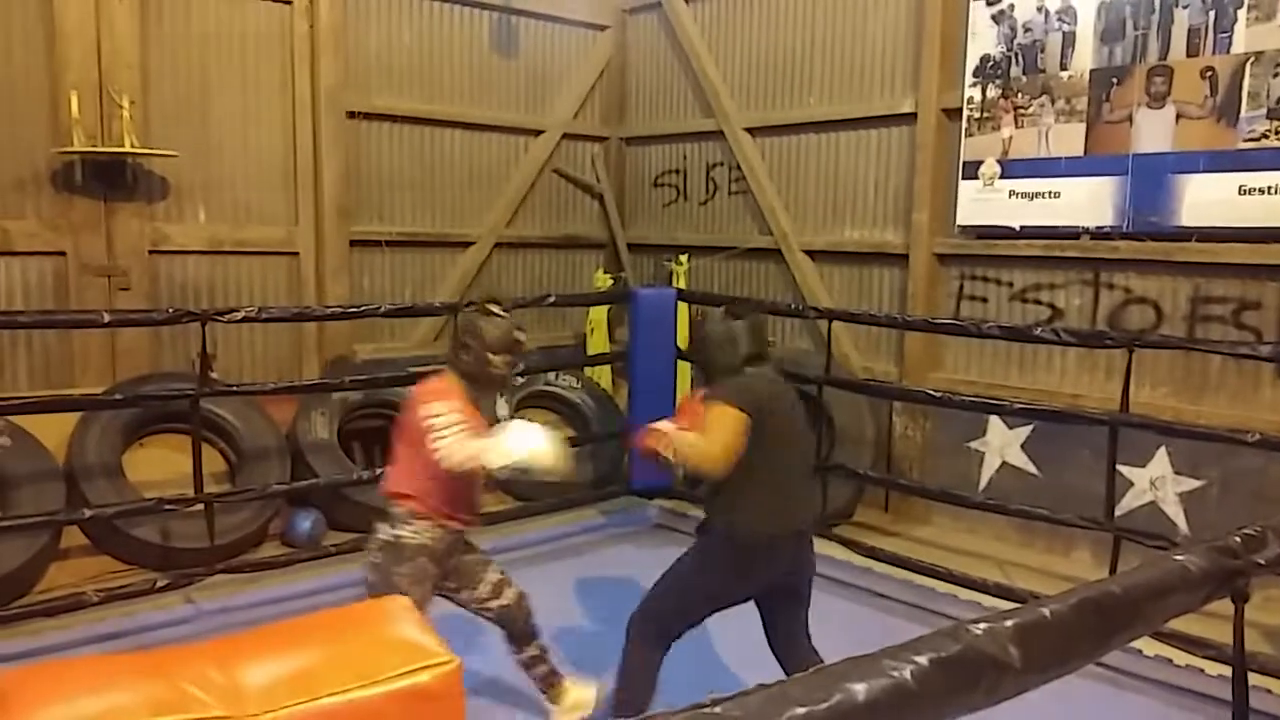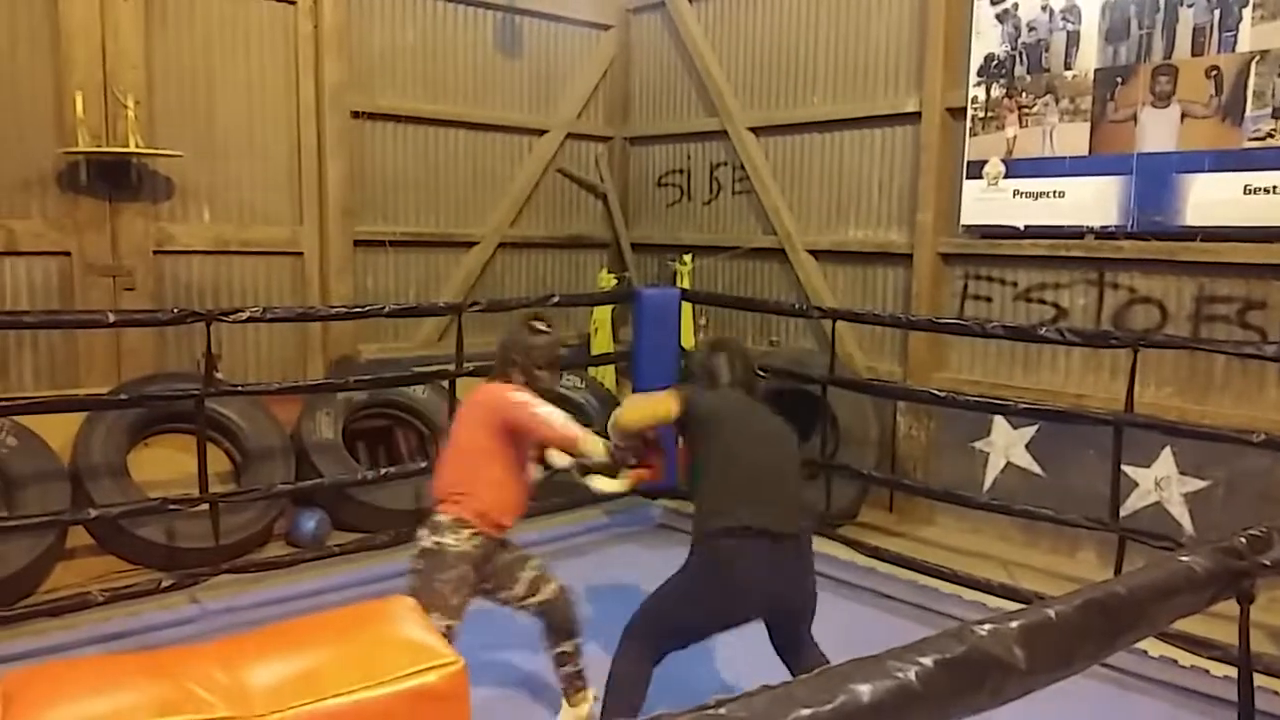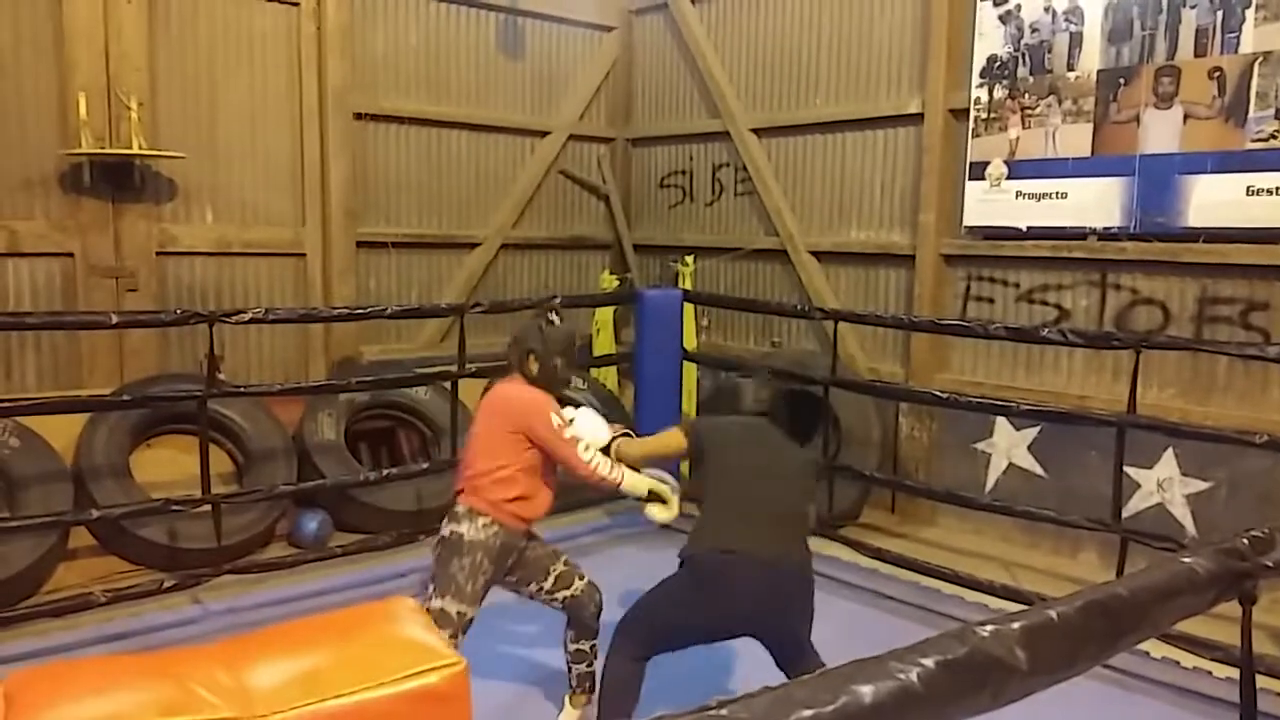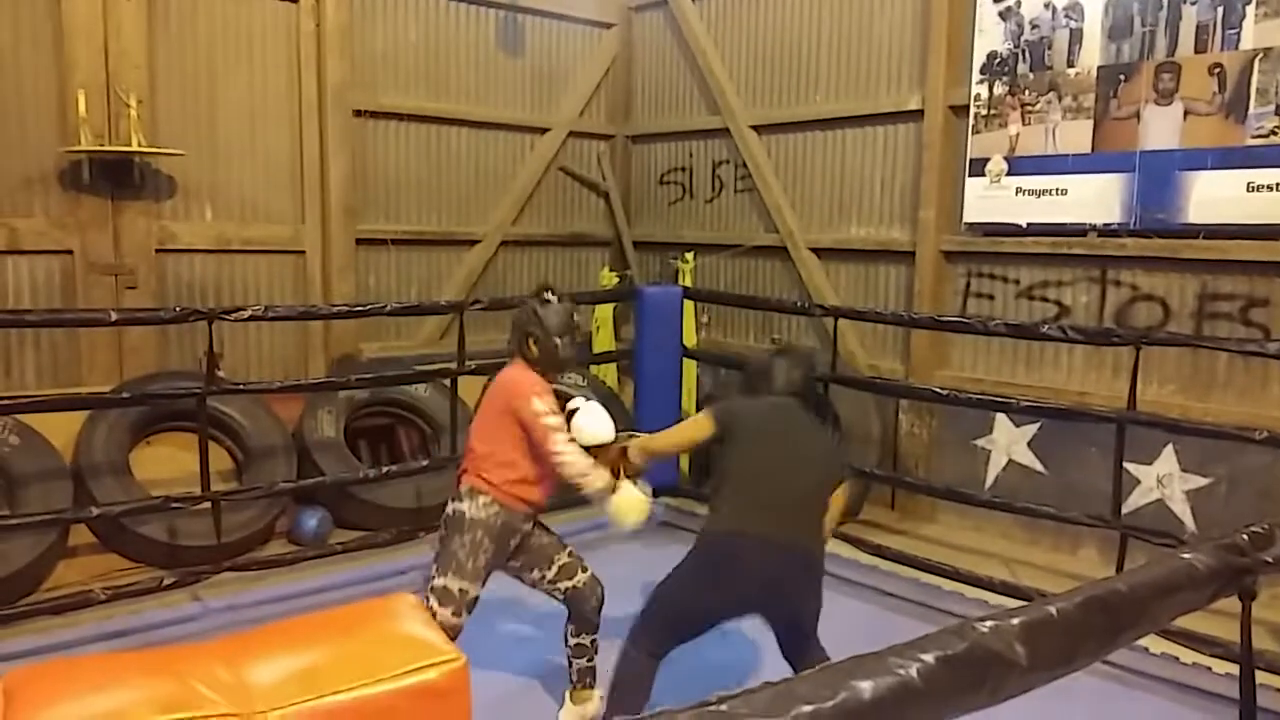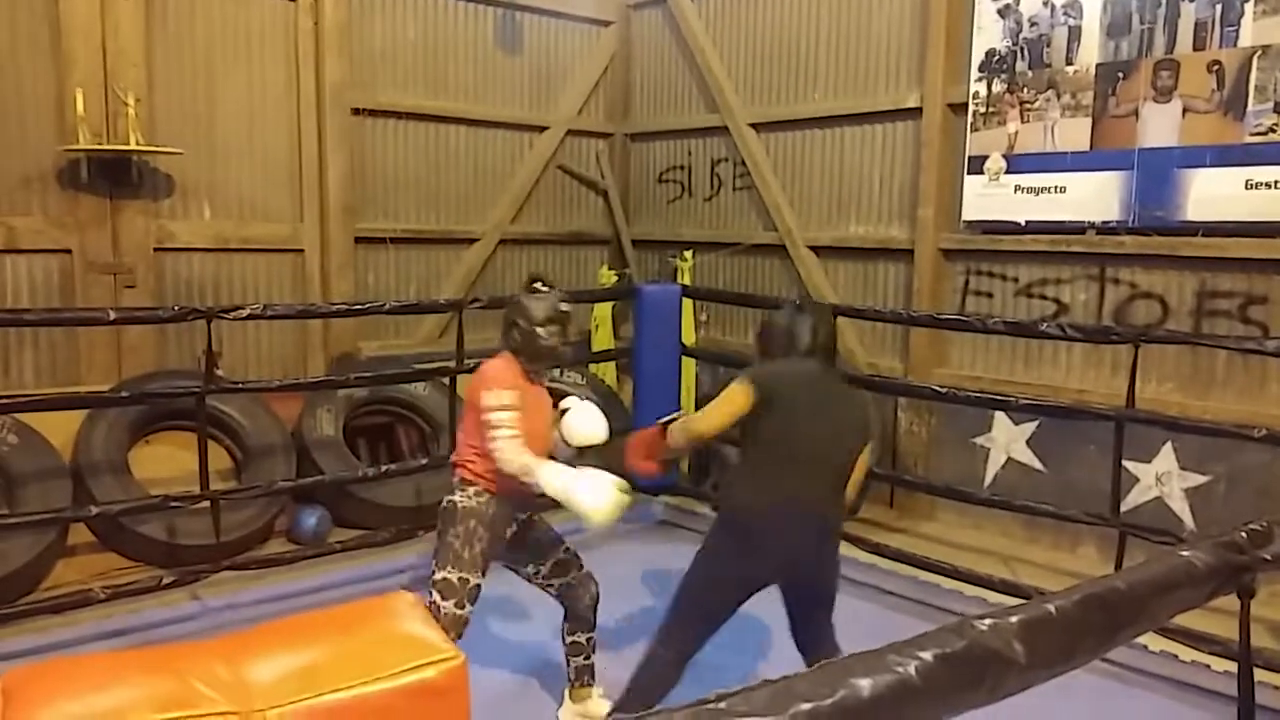
dt=0.1s
person 1, frame 1
left shoulder: (470, 398)
right shoulder: (434, 395)
right elbow: (453, 456)
left wrist: (493, 454)
right wrist: (499, 449)
left hip: (449, 540)
right hip: (410, 540)
left knee: (515, 609)
person 1, frame 2
left shoulder: (501, 404)
right shoulder: (504, 399)
right elbow: (559, 429)
left wrist: (547, 456)
right wrist: (607, 452)
left hip: (489, 544)
right hip: (451, 545)
left knee: (558, 605)
person 1, frame 3
left shoulder: (510, 399)
right shoulder: (527, 403)
right elbow: (585, 463)
left wrist: (573, 435)
right wrist: (644, 483)
left hip: (514, 537)
right hip: (475, 536)
left knee: (586, 602)
person 1, frame 4
left shoulder: (528, 385)
right shoulder: (524, 385)
right elbow: (563, 457)
left wrist: (574, 421)
right wrist: (614, 489)
left hip: (521, 523)
right hip: (480, 517)
left knee: (588, 594)
right knee: (441, 626)
person 1, frame 5
left shoulder: (533, 380)
right shoulder: (497, 376)
right elbow: (509, 455)
right wrist: (569, 483)
left hip: (520, 515)
right hip: (475, 509)
left knee: (582, 591)
right knee: (444, 623)
person 2, frame 1
left shoulder: (738, 390)
right shoulder: (781, 393)
left elbow: (711, 460)
left wrist: (672, 438)
right wrist: (696, 434)
left hip: (741, 546)
right hip: (794, 546)
left knee: (645, 634)
right knee: (796, 651)
person 2, frame 2
left shoulder: (699, 403)
right shoulder: (779, 428)
left elbow: (628, 420)
left wrist: (618, 429)
left hip: (728, 559)
right hip: (793, 563)
left knee: (638, 644)
right knee: (800, 651)
person 2, frame 3
left shoulder: (714, 432)
right shoulder: (802, 463)
left elbow: (634, 452)
left wrist: (617, 444)
left hip: (716, 577)
right hip: (788, 587)
left knee: (627, 647)
right knee: (800, 659)
person 2, frame 4
left shoulder: (739, 411)
right shoulder: (831, 449)
left elbow: (658, 446)
right elbow: (823, 527)
left wrist: (630, 449)
left hip: (728, 557)
right hip: (799, 569)
left knee: (645, 644)
right knee: (807, 655)
person 2, frame 5
left shoulder: (769, 377)
right shoulder: (860, 409)
left elbow: (705, 425)
right elbow: (845, 496)
left wrist: (665, 436)
left hip: (752, 530)
right hip: (818, 541)
left knee: (677, 638)
right knee: (820, 645)
